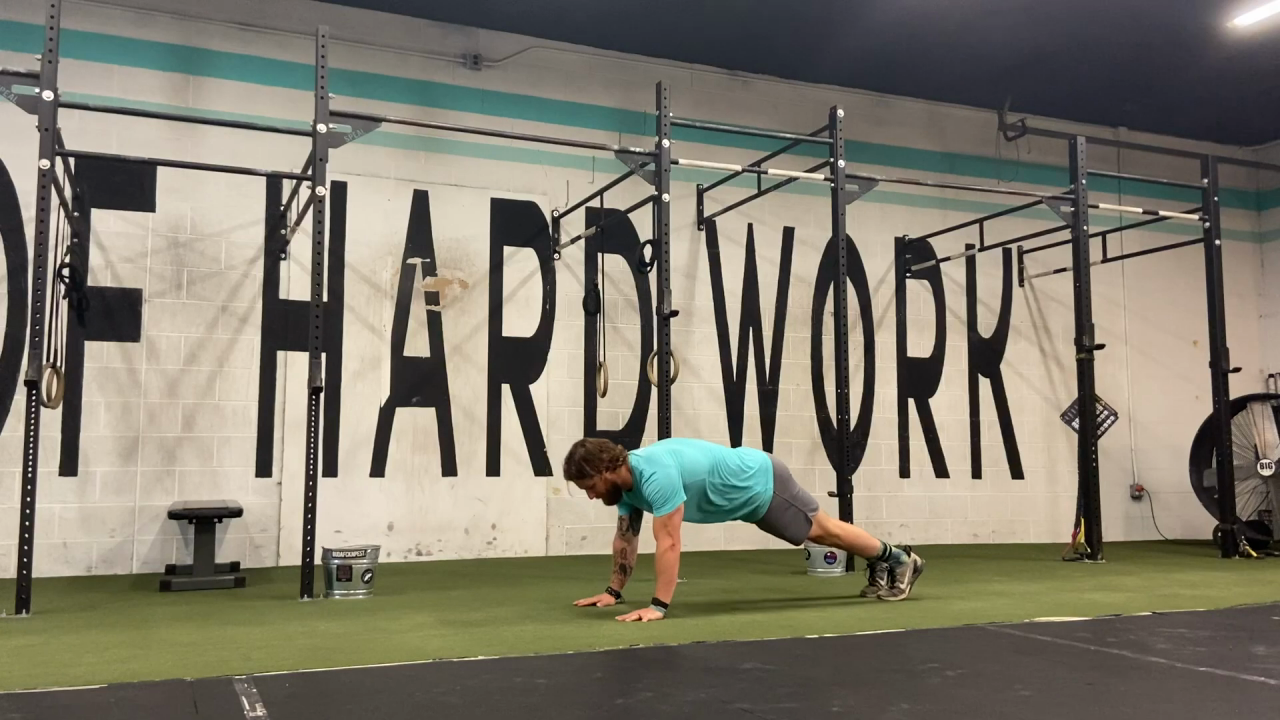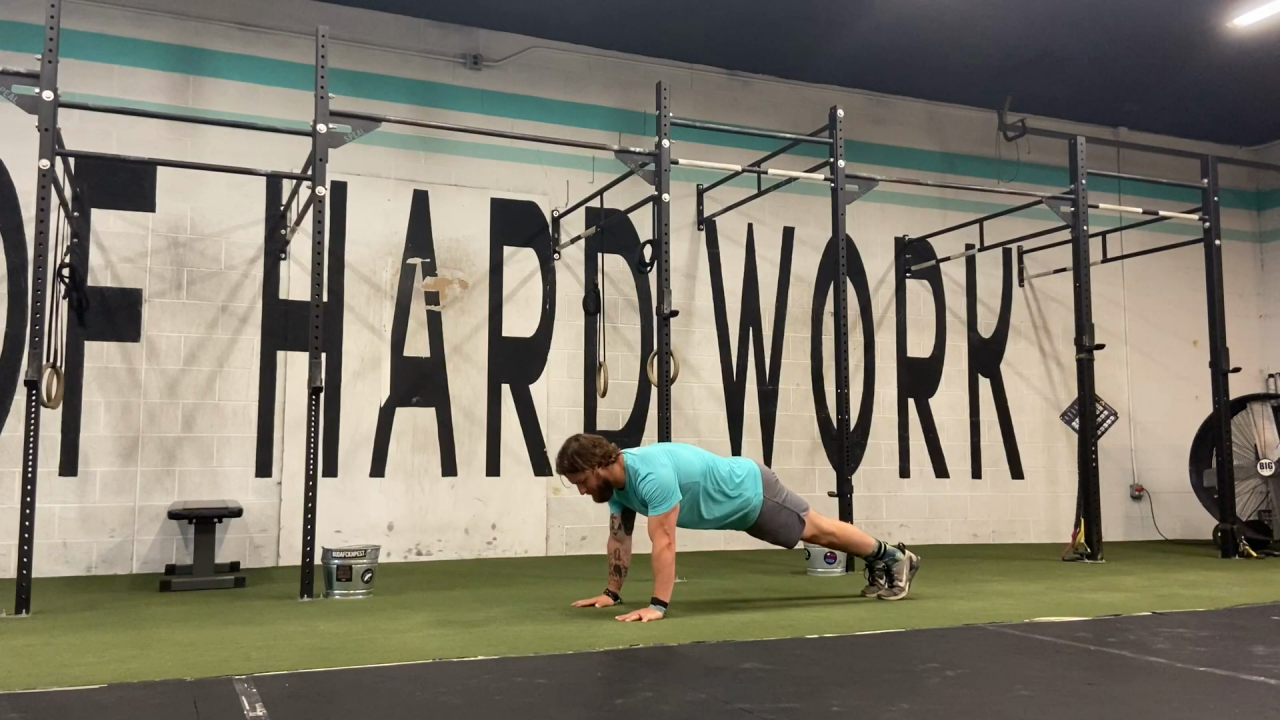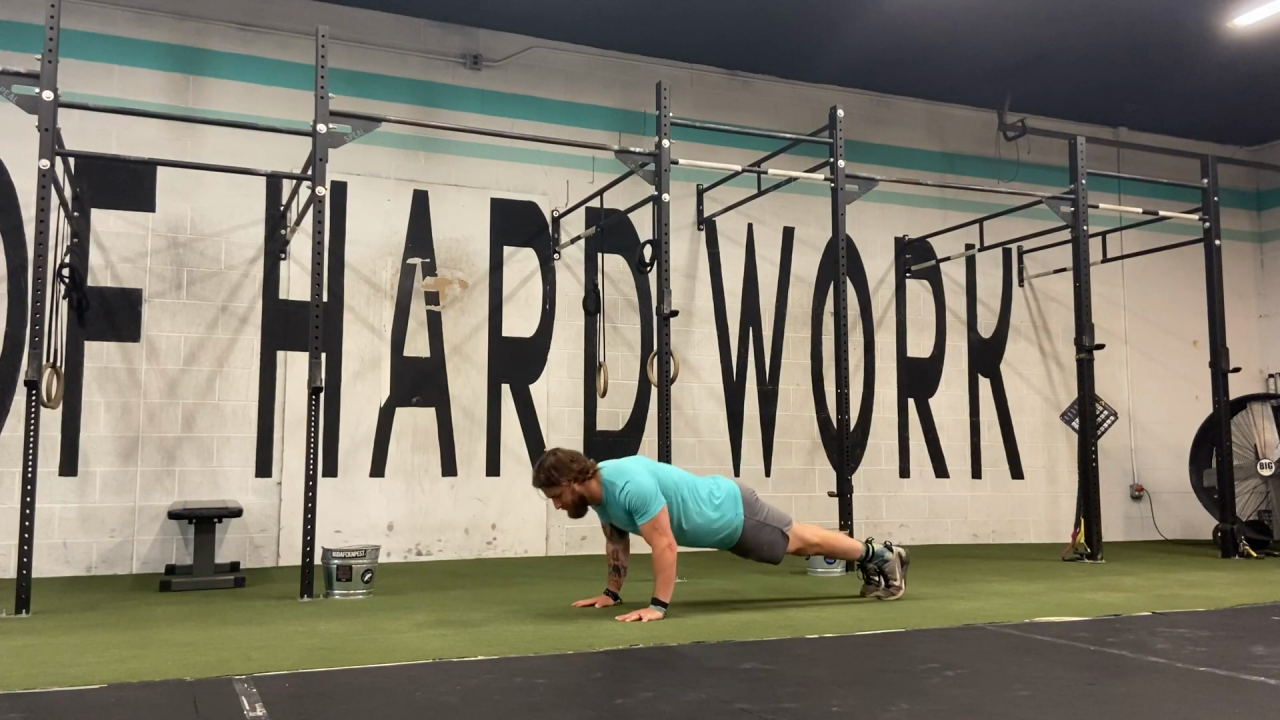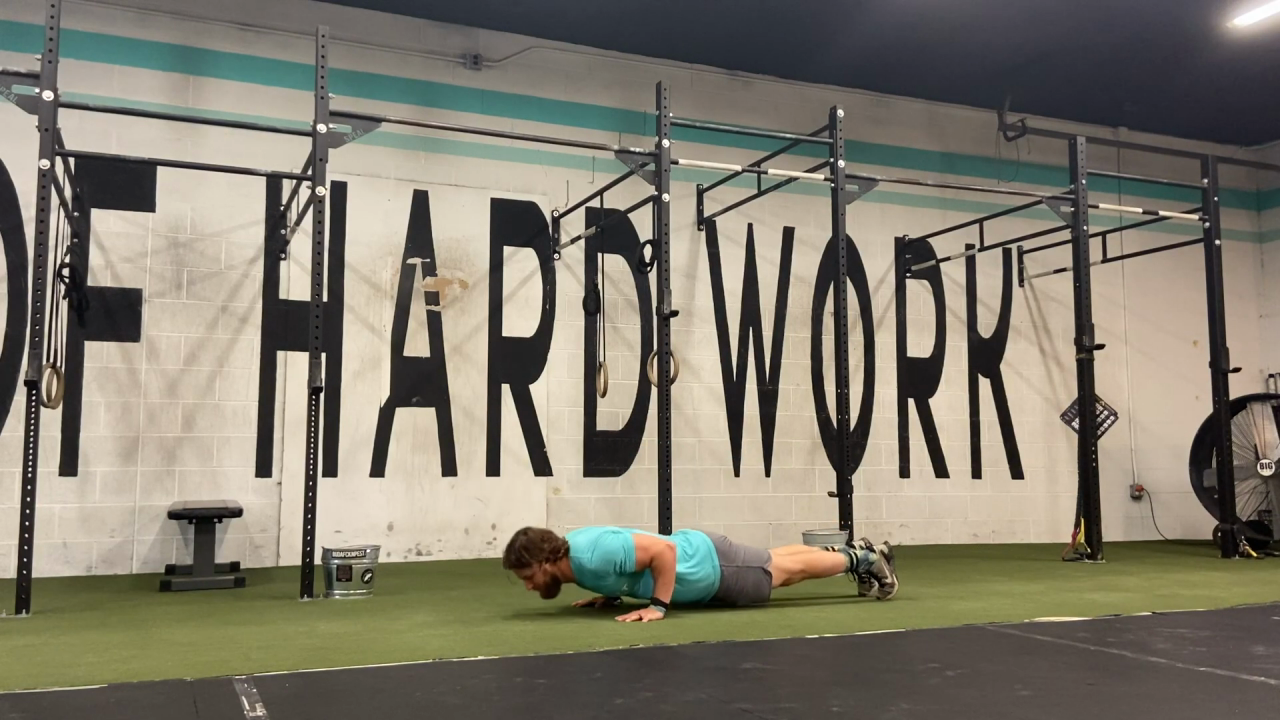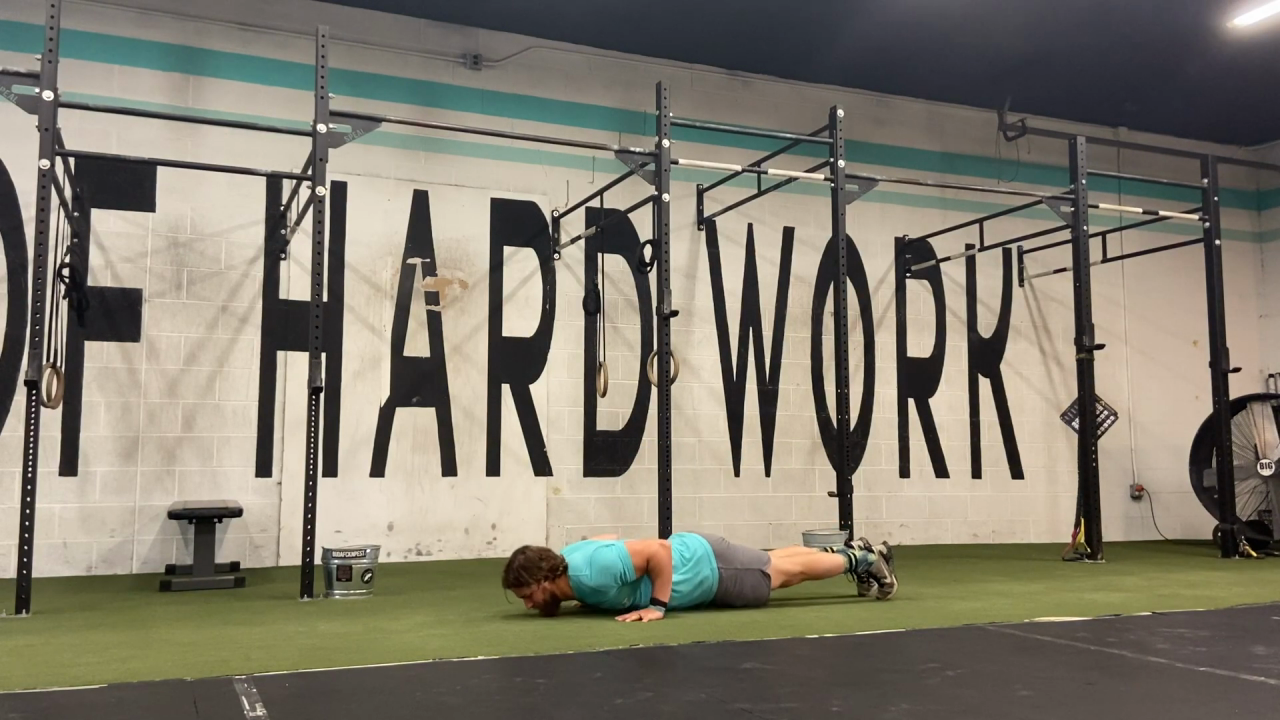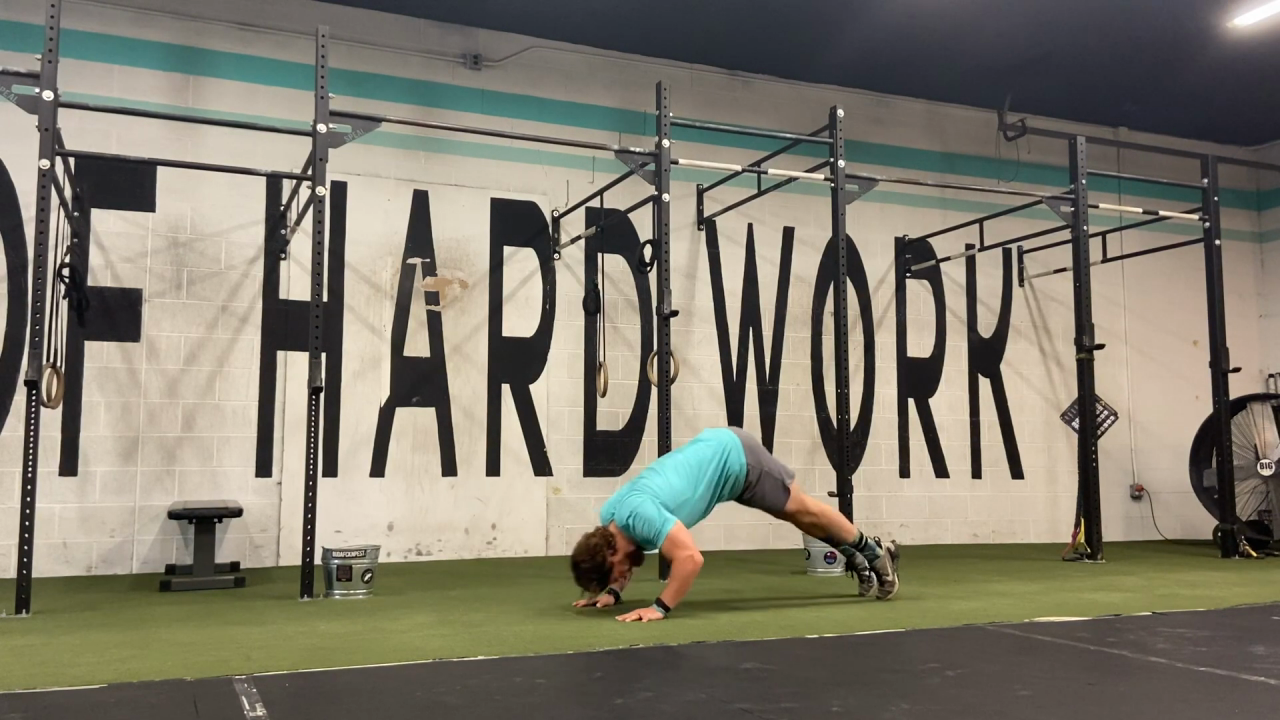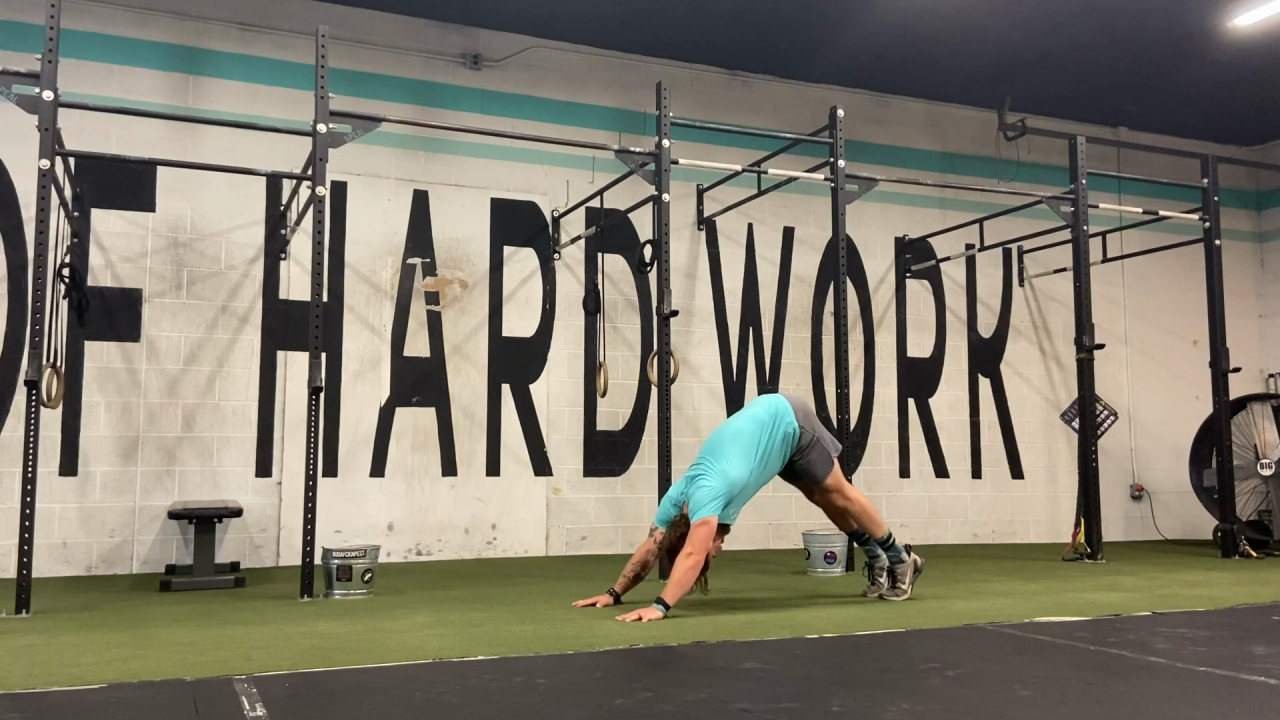
dt=0.7s
person 1, frame 1
left shoulder: (655, 475)
right shoulder: (626, 479)
left elbow: (668, 543)
right elbow: (626, 537)
left wrist: (659, 606)
right wrist: (613, 591)
left hip: (760, 483)
right hip: (747, 490)
left knee: (824, 530)
right knee: (818, 533)
left ankle: (898, 559)
right ankle: (879, 561)
person 1, frame 2
left shoulder: (652, 474)
right shoulder: (617, 480)
left elbow: (664, 543)
right elbow: (619, 537)
left wrist: (658, 605)
right wrist: (612, 592)
left hip: (750, 492)
right hip: (738, 502)
left knee: (819, 531)
right knee: (816, 535)
left ankle: (893, 557)
right ankle: (878, 562)
person 1, frame 3
left shoulder: (628, 486)
right shoulder: (599, 491)
left elbow: (665, 546)
right elbow: (617, 538)
left wrist: (658, 605)
right wrist: (612, 591)
left hip: (731, 515)
right hip: (718, 517)
left knee: (804, 542)
right knee: (797, 542)
left ankle: (881, 555)
right ankle: (871, 557)
person 1, frame 4
left shoulder: (593, 558)
right shoulder: (571, 545)
left elbow: (664, 550)
left wrist: (658, 606)
right wrist: (607, 594)
left hip: (710, 567)
right hip: (694, 551)
left knee: (788, 569)
right knee: (778, 561)
left ankle: (864, 558)
right ankle: (851, 551)
person 1, frame 5
left shoulder: (591, 574)
right shoulder: (566, 559)
left elbow: (659, 551)
right elbow: (611, 537)
left wrist: (658, 605)
right wrist: (606, 597)
left hip: (706, 568)
right hip: (692, 556)
left knee: (788, 571)
right knee: (779, 562)
left ankle: (866, 558)
right ankle: (849, 551)
person 1, frame 6
left shoulder: (636, 515)
right shoulder: (610, 516)
left elbow: (690, 558)
left wrist: (660, 607)
right wrist: (612, 591)
left hip: (733, 456)
right hip: (714, 450)
left knee: (802, 510)
right knee: (794, 514)
left ankle: (874, 553)
right ankle: (856, 560)
person 1, frame 7
left shoulder: (706, 494)
right shoulder: (676, 499)
left elbow: (692, 556)
right elbow: (650, 548)
left wrist: (659, 607)
right wrist: (614, 593)
left hip: (788, 420)
right hip: (765, 420)
left knee: (837, 494)
right knee: (821, 498)
left ankle: (900, 558)
right ankle: (878, 558)
